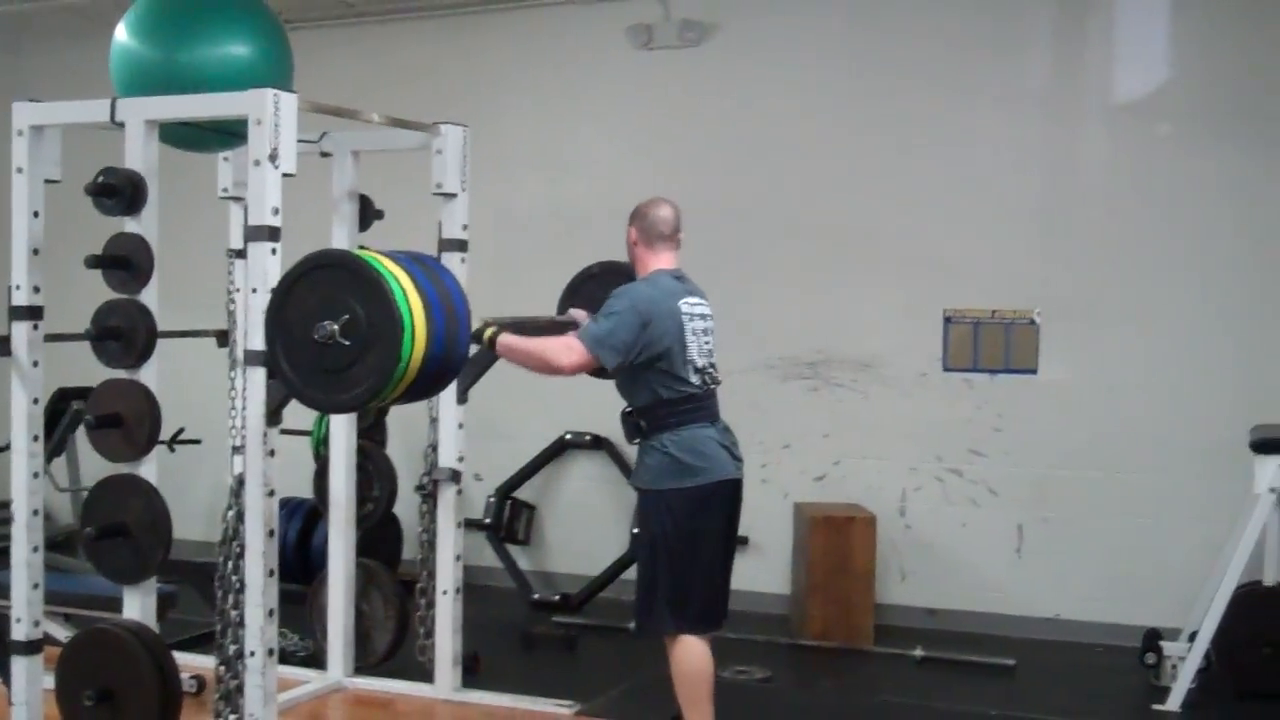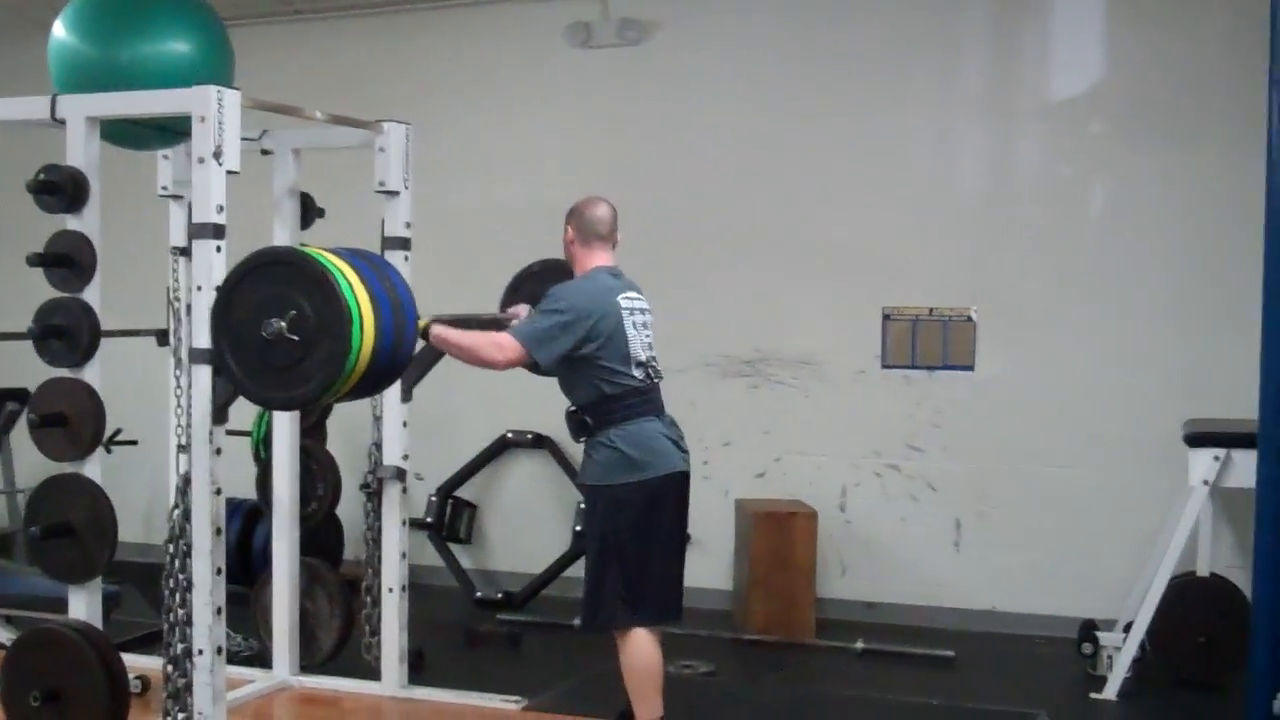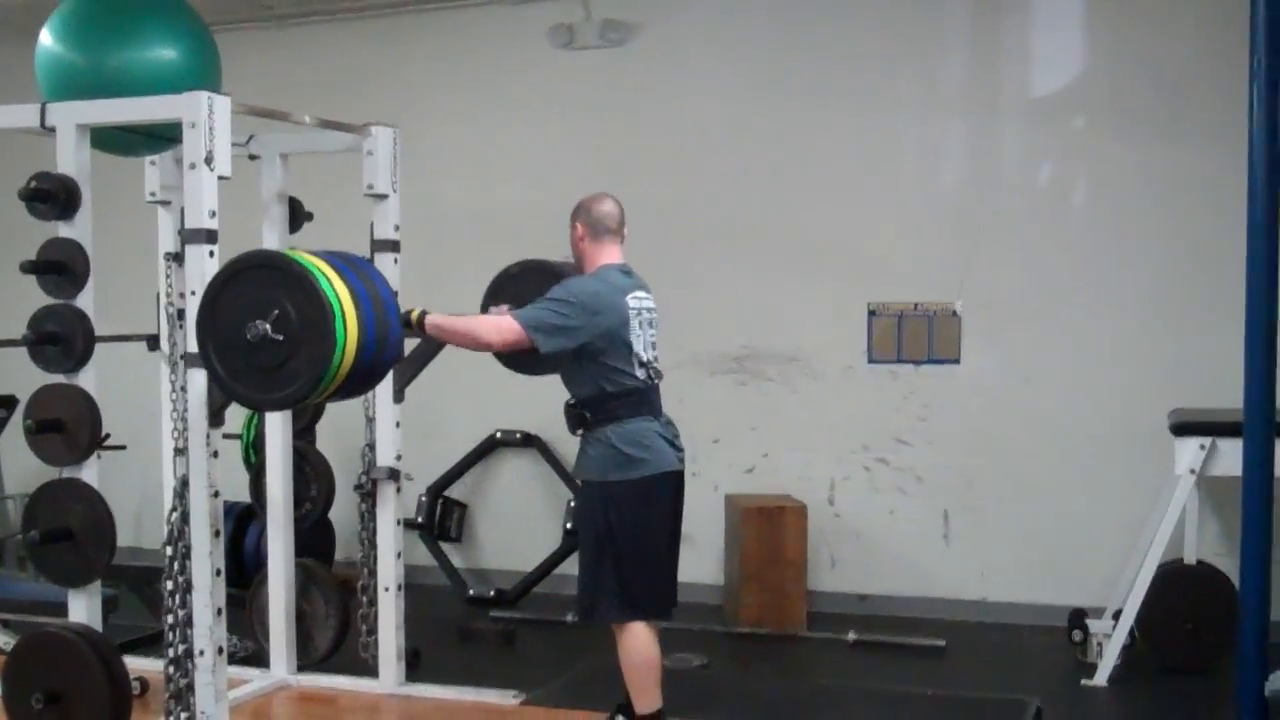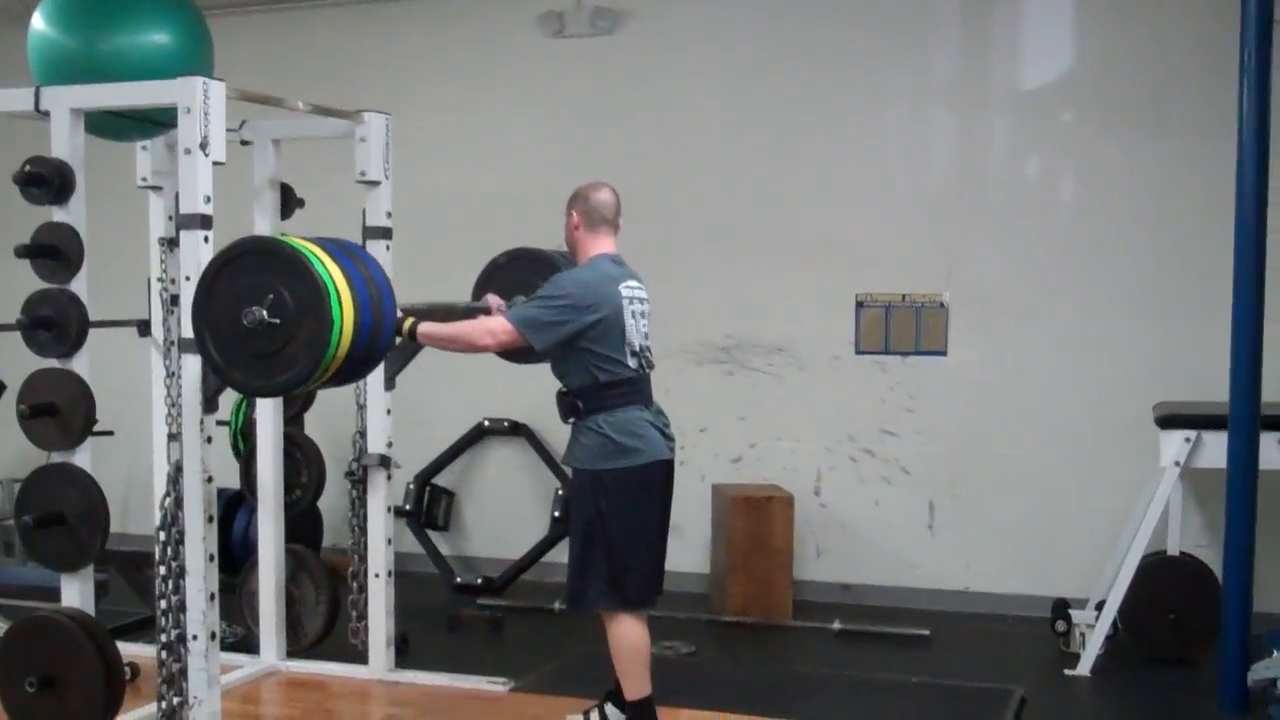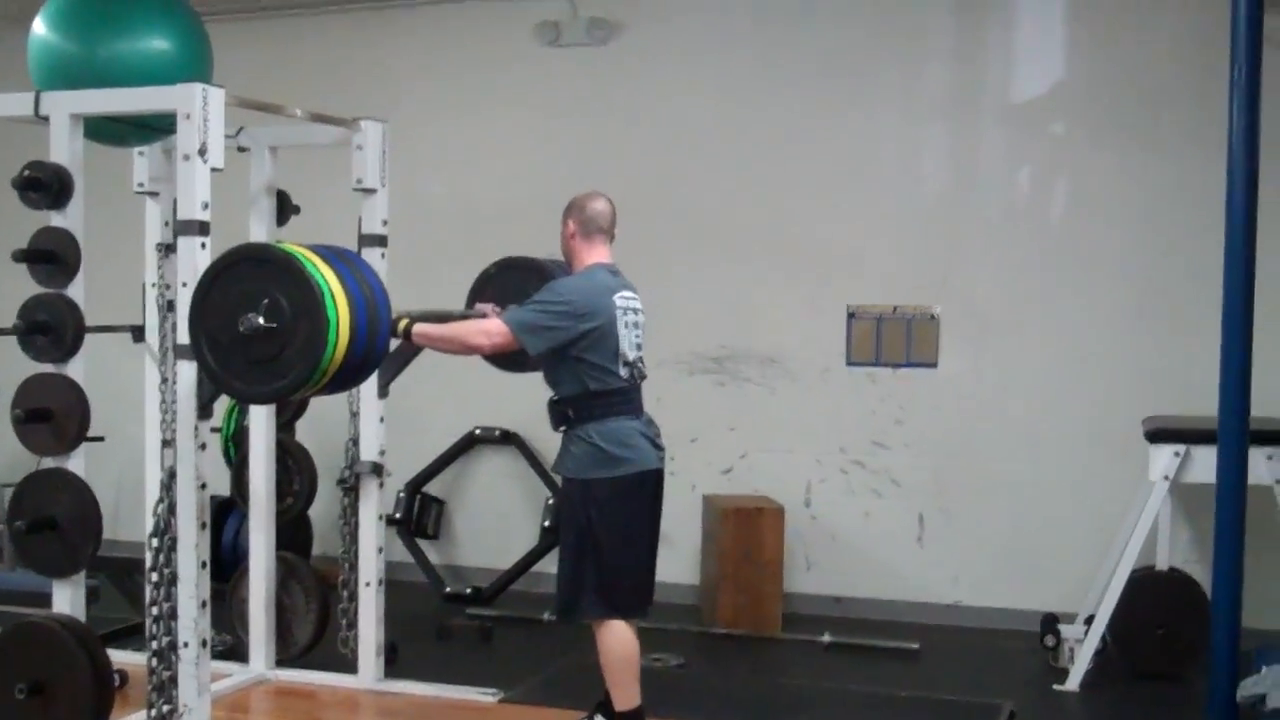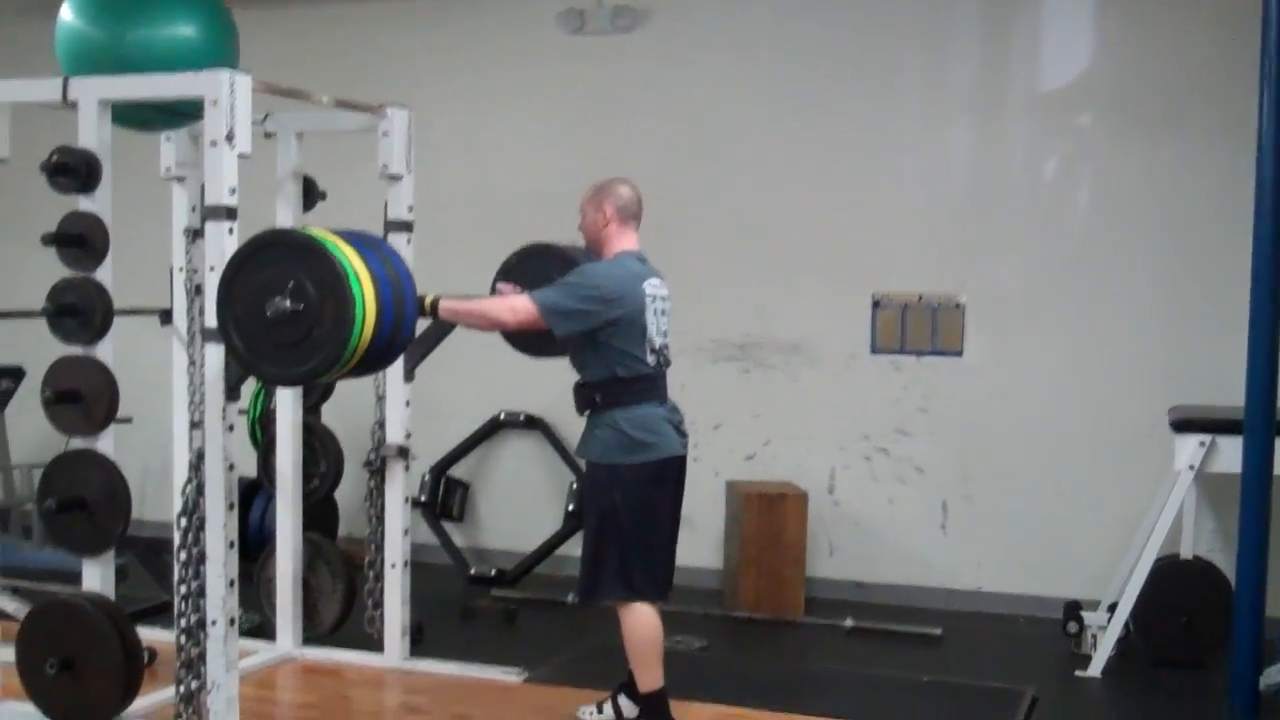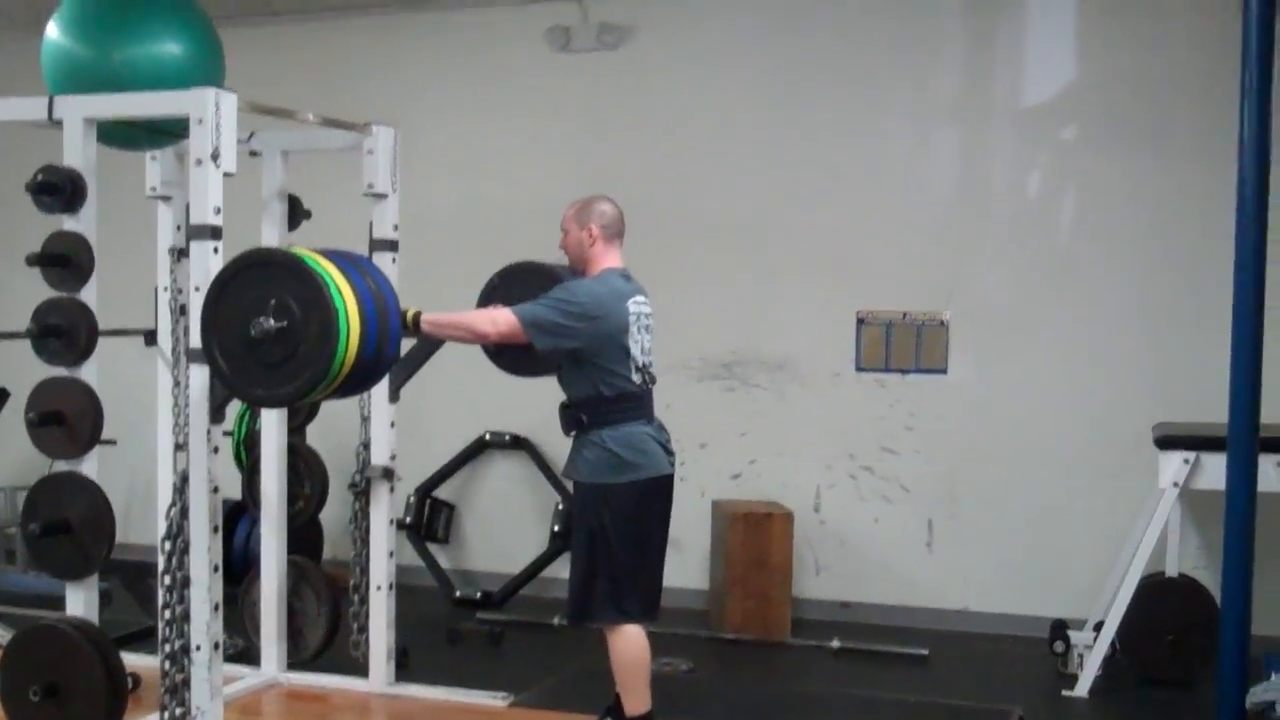
dt=0.2s
person 1, frame 1
left shoulder: (637, 300)
right shoulder: (688, 295)
left elbow: (567, 357)
left wrist: (489, 337)
right wrist: (593, 324)
left hip: (680, 469)
right hip: (711, 463)
left knee: (680, 619)
right knee: (690, 611)
person 1, frame 2
left shoulder: (578, 299)
right shoulder: (623, 292)
left elbow: (501, 353)
left wrist: (427, 330)
right wrist: (534, 322)
left hip: (626, 465)
right hip: (657, 457)
left knee: (630, 611)
right knee: (640, 605)
person 1, frame 3
left shoulder: (585, 294)
right shoulder: (632, 289)
left elbow: (496, 335)
left wrist: (417, 320)
right wrist: (521, 318)
left hip: (622, 462)
right hip: (650, 455)
left knee: (628, 607)
right knee: (637, 601)
person 1, frame 4
left shoulder: (580, 285)
right shoulder: (624, 280)
left elbow: (491, 337)
left wrist: (410, 328)
right wrist: (511, 311)
left hip: (614, 451)
right hip: (641, 444)
left knee: (618, 596)
right knee: (626, 589)
person 1, frame 5
left shoulder: (575, 293)
right shoulder: (619, 291)
left elbow: (485, 339)
left wrist: (406, 329)
right wrist: (505, 316)
left hip: (604, 459)
right hip: (631, 454)
left knee: (607, 605)
right knee: (615, 599)
person 1, frame 6
left shoulder: (605, 279)
right shoulder: (642, 275)
left elbow: (511, 317)
left wrist: (433, 305)
right wrist: (521, 297)
left hip: (628, 444)
right hip: (651, 439)
left knee: (631, 588)
right knee: (636, 582)
person 1, frame 7
left shoulder: (590, 297)
right shoulder: (627, 293)
left elbow: (492, 328)
left wrist: (414, 320)
right wrist: (501, 317)
left hip: (615, 464)
right hip: (639, 459)
left knee: (619, 609)
right knee: (623, 603)
